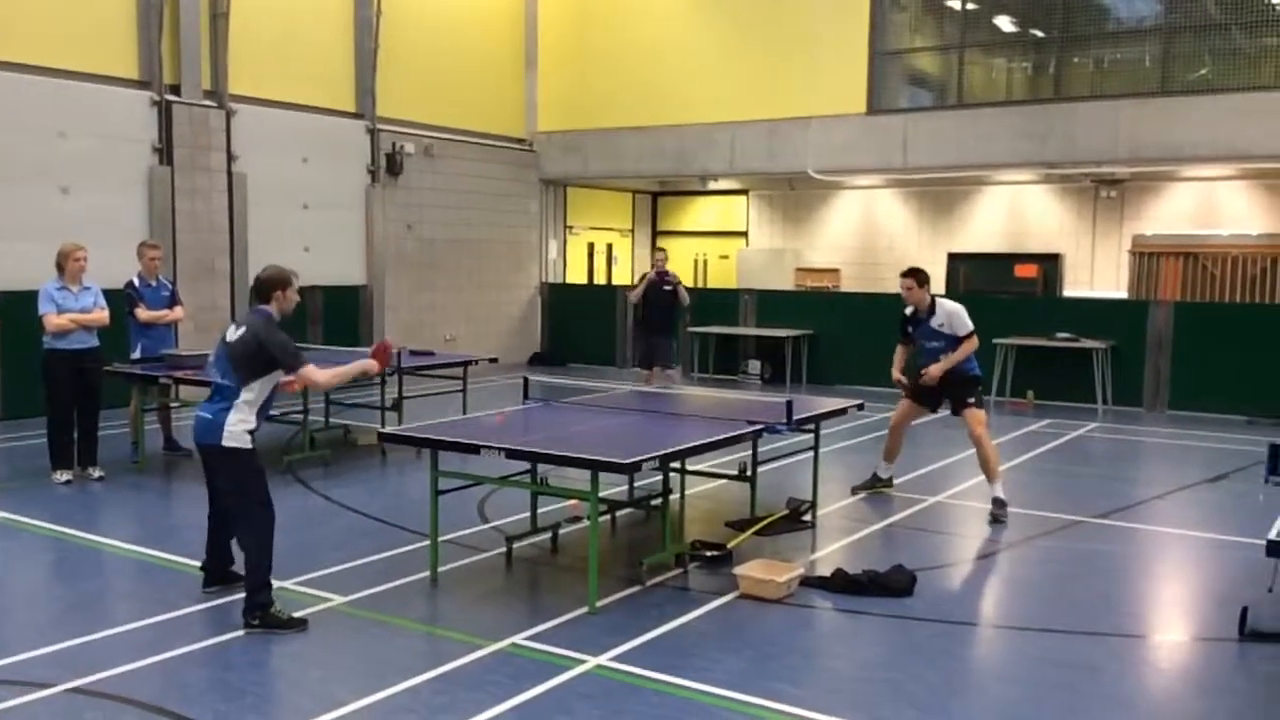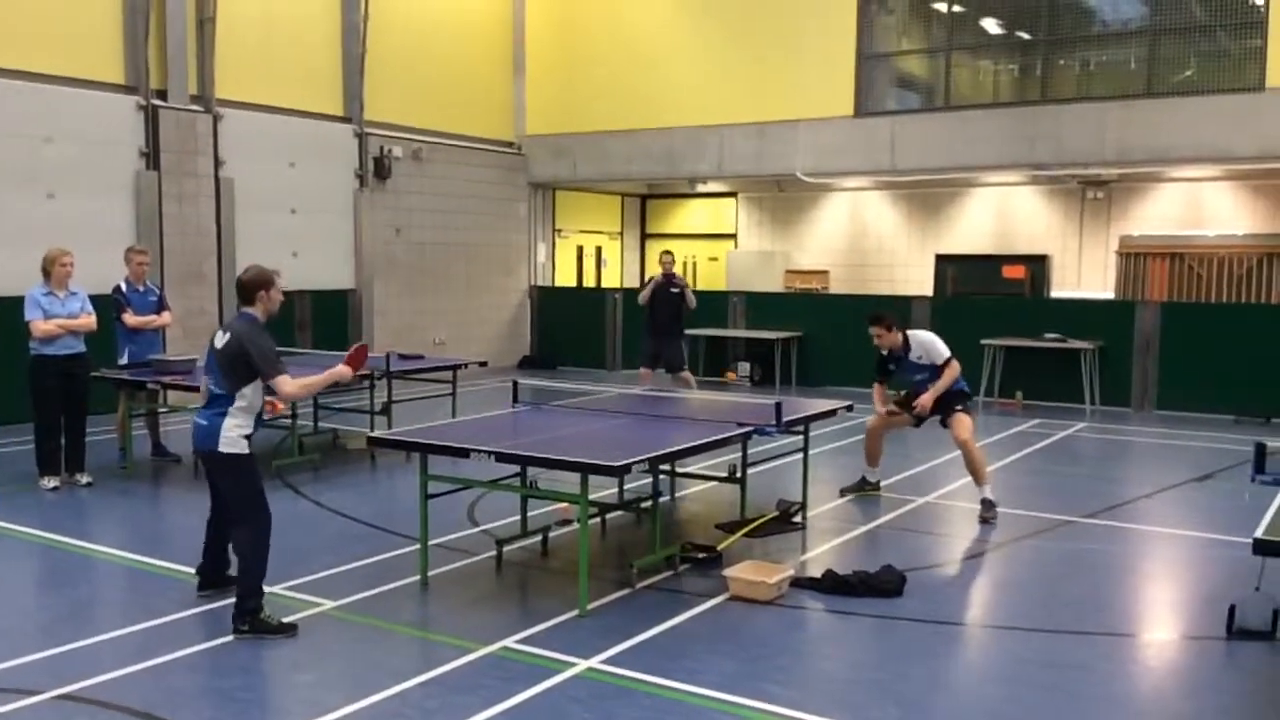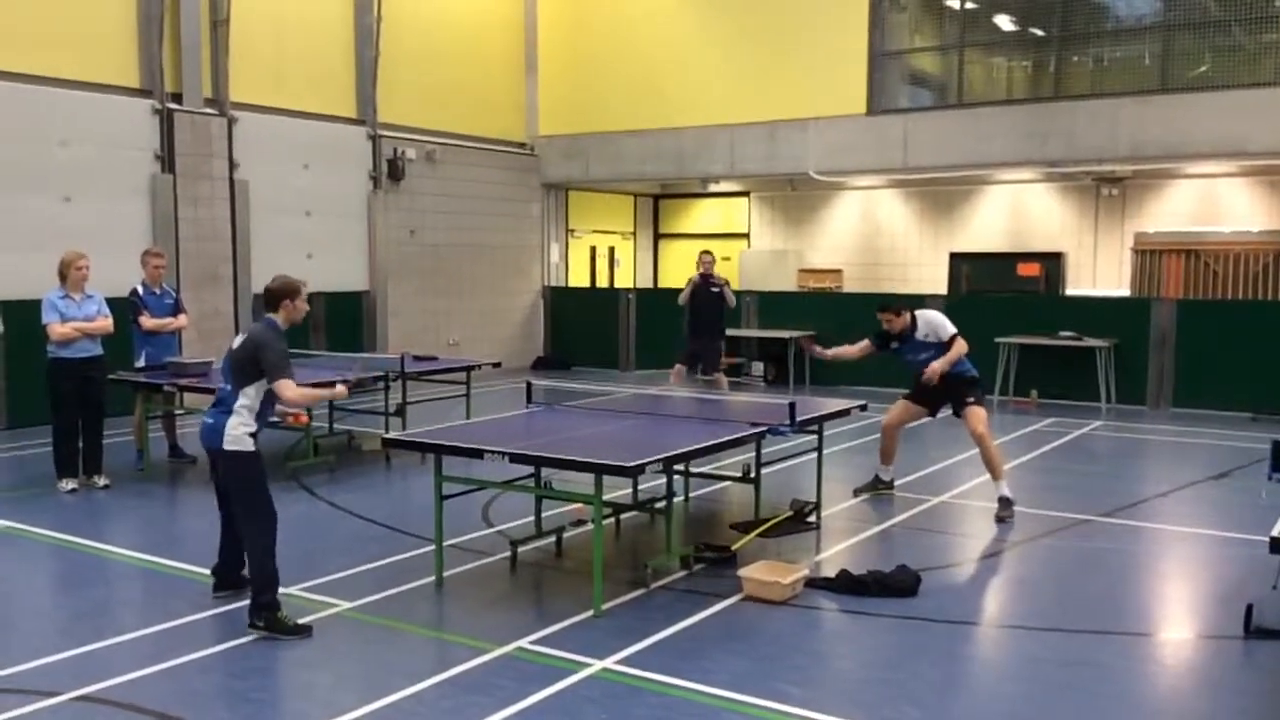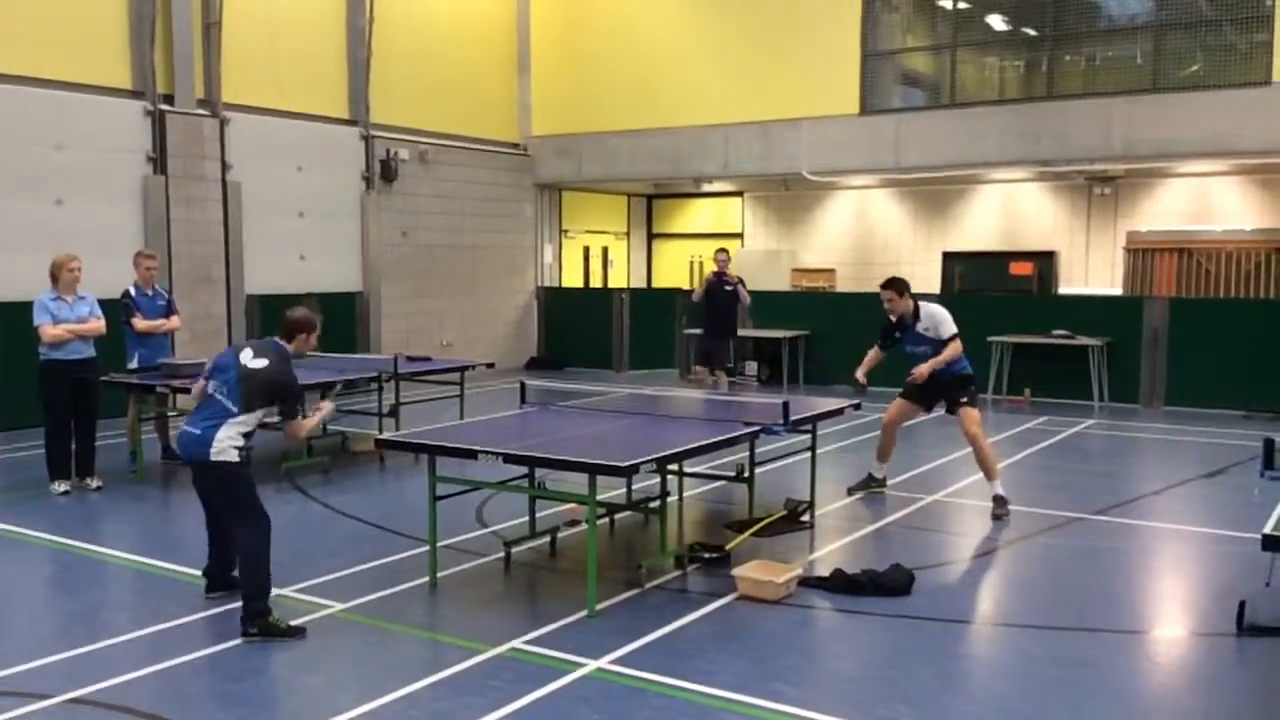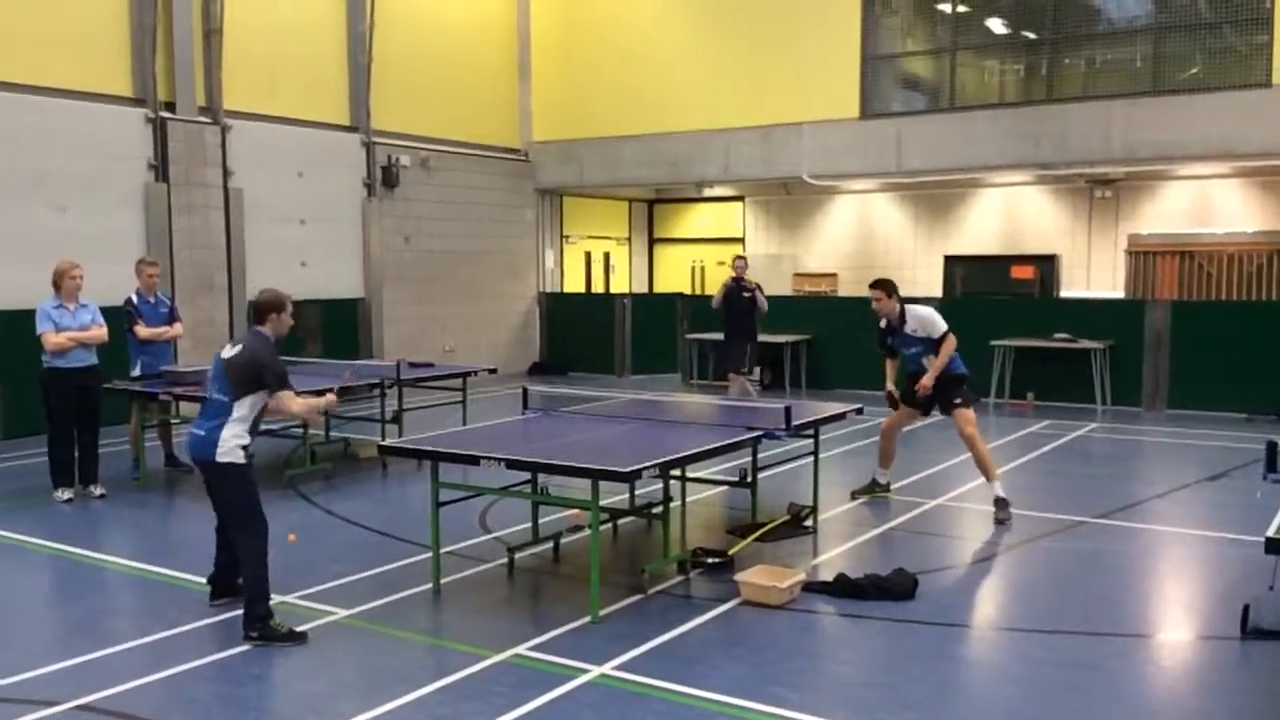
dt=0.3s
person 1, frame 1
left shoulder: (240, 327)
right shoulder: (268, 335)
right elbow: (320, 379)
left wrist: (276, 381)
right wrist: (362, 366)
left hip: (207, 426)
right hip: (230, 436)
left knee: (223, 506)
right knee: (256, 517)
left ankle: (217, 573)
right ankle: (258, 610)
person 1, frame 2
left shoulder: (228, 330)
right shoulder: (252, 337)
right elbow: (289, 390)
left wrist: (255, 400)
right wrist: (334, 374)
left hip: (206, 432)
right hip: (227, 441)
left knee: (224, 509)
right knee: (253, 521)
left ankle: (212, 576)
right ankle: (248, 615)
person 1, frame 3
left shoulder: (254, 333)
right shoulder: (270, 341)
right elbow: (289, 394)
left wrist: (276, 410)
right wrist: (331, 393)
left hip: (218, 431)
right hip: (233, 437)
left knee: (236, 509)
right knee: (260, 519)
left ankle: (228, 577)
right ankle: (265, 612)
person 1, frame 4
left shoulder: (242, 349)
right shoulder: (283, 376)
left elbow: (199, 391)
right elbow: (296, 432)
right wrist: (322, 414)
left hip: (191, 438)
right hip: (218, 449)
left knee: (221, 515)
right knee: (254, 526)
left ankle: (219, 579)
right ankle: (256, 619)
person 1, frame 5
left shoulder: (235, 346)
right shoulder: (264, 354)
right elbow: (293, 409)
left wrist: (302, 404)
right wrist: (323, 405)
left hip: (202, 441)
right hip: (224, 450)
left knee: (230, 520)
right knee: (252, 529)
left ankle: (224, 585)
right ankle: (258, 622)
person 2, frame 1
left shoulder: (94, 289)
right shoulder: (48, 290)
left elbow: (104, 319)
right elbow: (52, 324)
left wrist: (72, 316)
right wrist: (88, 320)
left hip: (90, 355)
right hip: (59, 357)
left knee: (90, 411)
right knee: (60, 413)
left ankle: (89, 463)
right ankle: (61, 467)
person 2, frame 2
left shoulder: (80, 295)
right shoulder: (34, 296)
left elbow: (92, 324)
right elbow: (39, 330)
left wrist: (59, 322)
right wrist: (75, 326)
left hip: (77, 361)
right hip: (46, 363)
left knee: (77, 417)
right knee: (48, 419)
left ankle: (77, 469)
right ankle: (49, 473)
person 2, frame 3
left shoulder: (97, 298)
right shoulder: (51, 300)
left elbow: (108, 327)
right elbow: (56, 334)
left wrist: (76, 325)
right wrist: (92, 329)
left hip: (94, 364)
right hip: (63, 366)
left knee: (94, 419)
right knee: (66, 422)
left ankle: (94, 472)
right ankle: (67, 475)
person 2, frame 4
left shoulder: (89, 299)
right shoulder: (43, 302)
left elbow: (101, 328)
right elbow: (48, 335)
left wrist: (67, 327)
right wrist: (84, 330)
left hip: (86, 366)
right hip: (56, 368)
left knee: (87, 421)
right knee: (58, 423)
left ankle: (87, 474)
right ankle: (59, 477)
person 2, frame 5
left shoulder: (91, 307)
right shoulder: (46, 309)
left elbow: (103, 336)
right elbow: (50, 344)
left wrist: (71, 335)
right wrist: (86, 338)
left hip: (89, 373)
right hip: (58, 376)
left knee: (90, 429)
right knee: (61, 431)
left ankle: (90, 481)
right ankle: (63, 485)
person 3, frame 1
left shoulder: (951, 310)
right shoulder: (908, 316)
left elbow: (972, 343)
right elbow: (904, 344)
left wrist: (942, 366)
right wrist: (897, 370)
left hip: (962, 376)
right hip: (929, 375)
left knee: (978, 433)
right knee: (896, 423)
left ankle: (998, 497)
right ankle: (883, 476)
person 3, frame 2
left shoulder: (926, 340)
right shoulder: (886, 355)
left elbow: (954, 368)
right elbow: (880, 384)
left wrist: (931, 396)
right wrist: (879, 406)
left hip: (951, 393)
right hip: (920, 397)
left knee: (964, 439)
right knee: (874, 427)
left ankle: (987, 500)
right ankle: (870, 480)
person 3, frame 3
left shoulder: (932, 318)
right shoulder: (889, 335)
left elbow: (961, 346)
right elbow: (860, 349)
left wrist: (941, 363)
right wrist: (826, 352)
left hip: (961, 380)
right hip: (929, 384)
left knee: (980, 432)
right knee: (889, 423)
left ankle: (1004, 497)
right ankle: (884, 479)
person 3, frame 4
left shoulder: (935, 313)
right shoulder: (894, 323)
left elbow: (956, 348)
right elbow: (879, 350)
left wrist: (930, 365)
right wrist: (862, 370)
left hip: (956, 377)
right hip: (924, 379)
left knee: (973, 431)
right knee: (889, 420)
left ankle: (999, 495)
right ankle: (877, 476)
person 3, frame 5
left shoulder: (923, 314)
right shoulder: (885, 328)
left elbow: (950, 342)
right elbow: (892, 357)
left wrist: (931, 375)
right wrist: (890, 382)
left hip: (949, 377)
right hip: (919, 381)
left knee: (969, 433)
right knee: (888, 429)
left ankle: (999, 498)
right ankle: (880, 482)
person 4, frame 1
left shoulder: (168, 285)
right shoulder: (132, 286)
left elbow: (179, 314)
right elbow: (142, 316)
left wrist: (153, 316)
right wrist: (165, 312)
left hip: (167, 351)
right hip: (143, 352)
left knee: (165, 398)
right knee: (139, 399)
left ankle: (169, 441)
right ankle: (136, 445)
person 4, frame 2
left shoulder: (155, 291)
right shoulder: (120, 291)
left elbow: (167, 320)
right elbow: (129, 321)
left wrist: (141, 322)
right wrist: (153, 318)
left hip: (154, 357)
right hip: (131, 358)
left knee: (152, 403)
right knee: (127, 405)
left ankle: (157, 447)
right ankle: (123, 451)
person 4, frame 3
left shoulder: (172, 293)
right shoulder: (137, 294)
left elbow: (183, 322)
right elbow: (146, 324)
left wrist: (157, 324)
right wrist: (169, 321)
left hip: (171, 358)
right hip: (147, 360)
left knee: (169, 406)
right knee: (143, 407)
left ankle: (174, 448)
right ankle: (140, 453)
person 4, frame 4
left shoulder: (164, 295)
right shoulder: (129, 296)
left elbow: (175, 323)
right elbow: (138, 325)
left wrist: (150, 325)
right wrist: (162, 322)
left hip: (163, 360)
right hip: (140, 362)
left knee: (161, 407)
right knee: (135, 408)
left ankle: (166, 449)
right ankle: (134, 455)
person 4, frame 5
left shoulder: (167, 302)
right shoulder: (131, 303)
left elbow: (179, 331)
right elbow: (141, 333)
left wrist: (152, 333)
right wrist: (165, 329)
left hip: (166, 368)
right hip: (143, 369)
left knee: (165, 414)
right knee: (139, 416)
left ankle: (170, 457)
right ankle: (137, 462)
